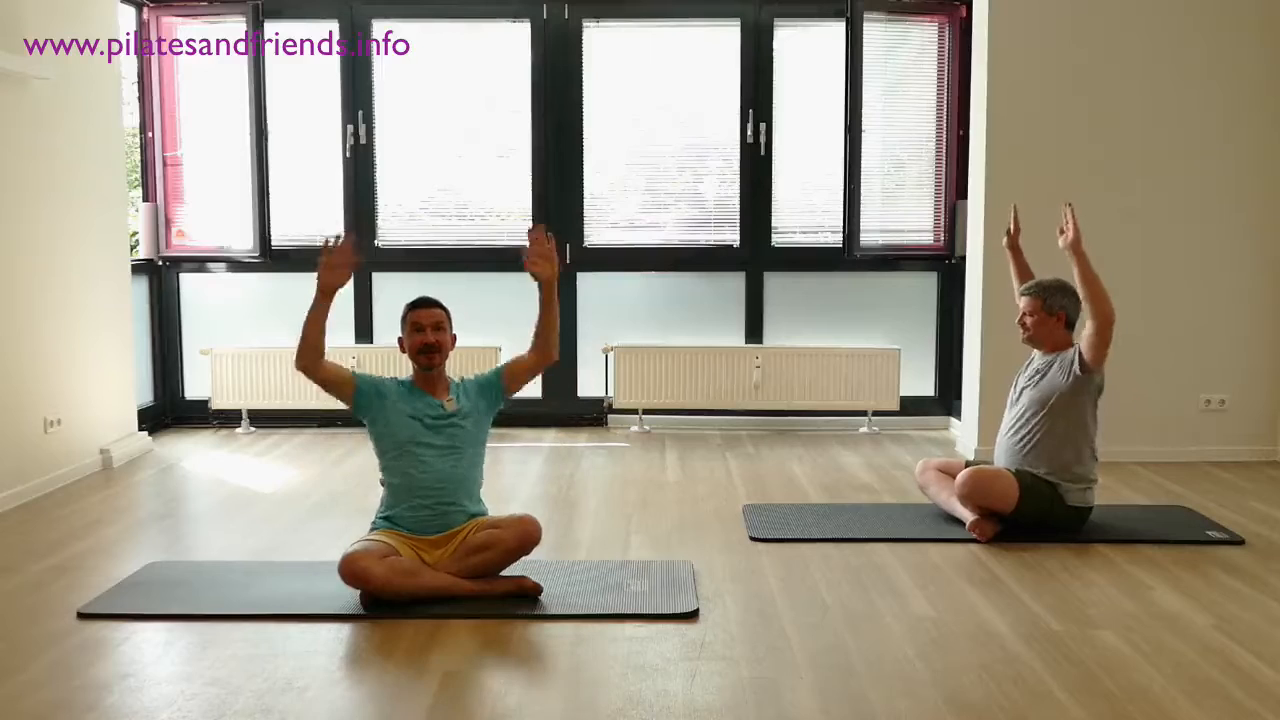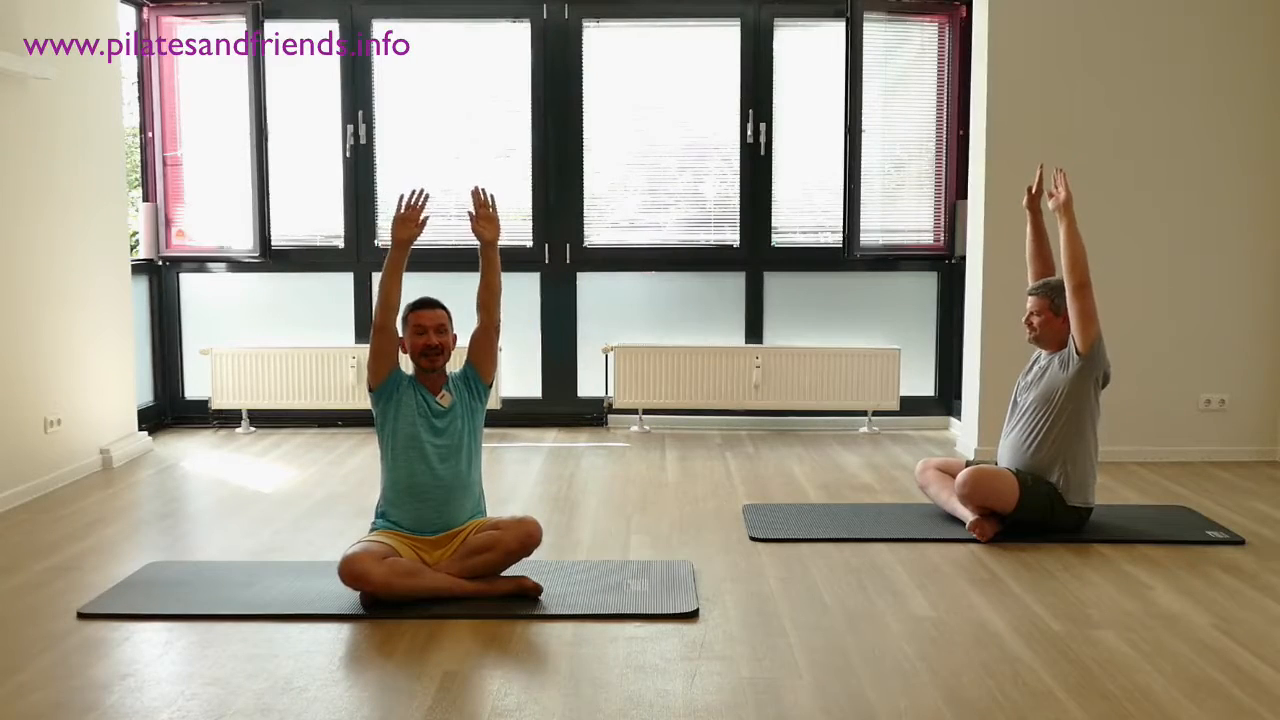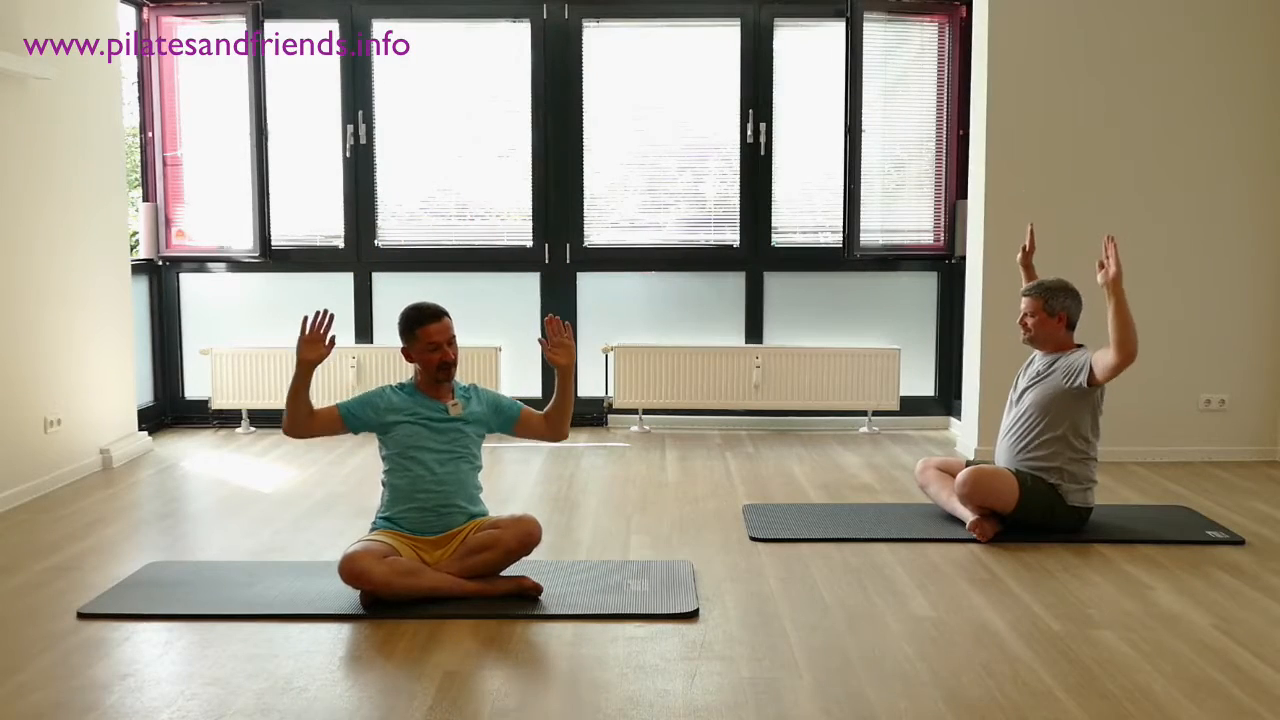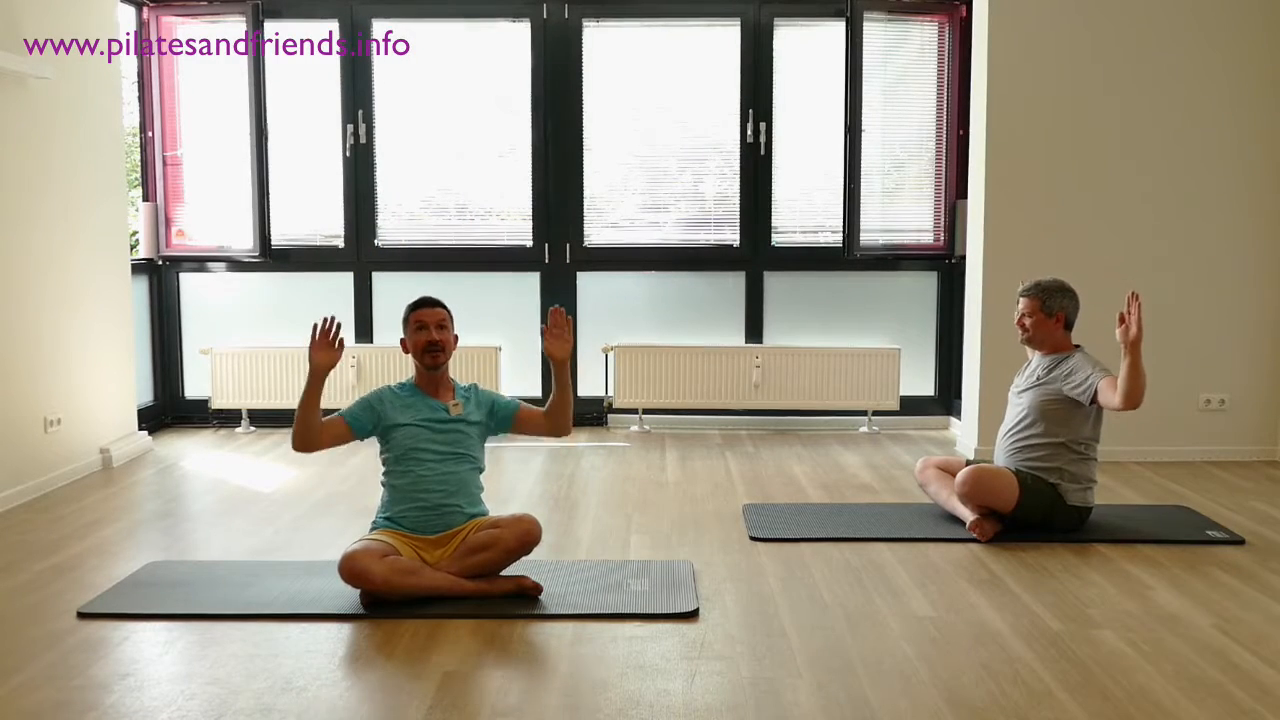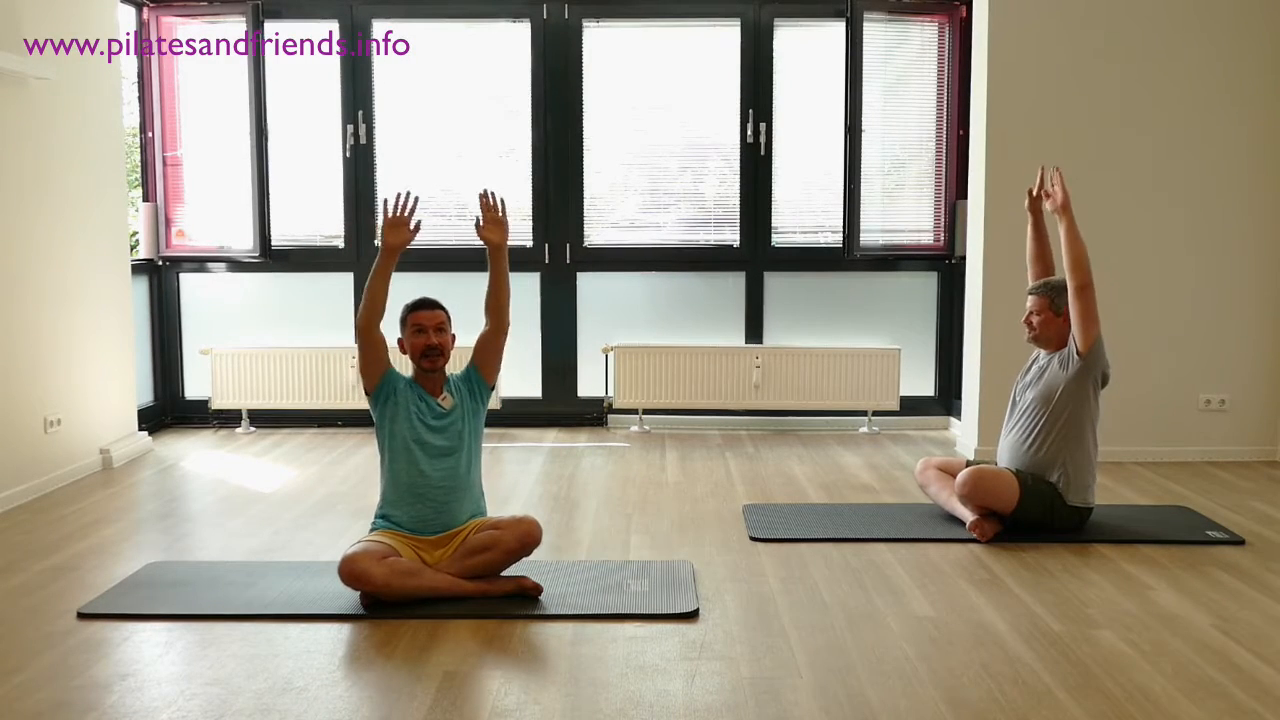
dt=1s
person 1, frame 1
left shoulder: (479, 393)
right shoulder: (381, 396)
left elbow: (543, 355)
right elbow: (309, 364)
left wrist: (547, 286)
right wrist: (325, 291)
left hip: (467, 533)
right hip: (398, 536)
left knee: (527, 530)
right knee: (354, 567)
left ankle: (402, 580)
right ankle: (492, 586)
person 1, frame 2
left shoulder: (470, 389)
right shoulder: (392, 392)
left elbow: (490, 322)
right elbow: (382, 322)
left wrist: (489, 246)
right wrist: (399, 247)
left hip: (466, 533)
right hip: (398, 537)
left knee: (527, 532)
right knee: (354, 568)
left ankle: (405, 583)
right ankle: (495, 587)
person 1, frame 3
left shoulder: (482, 402)
right shoulder: (383, 403)
left elbow: (555, 429)
right elbow: (297, 427)
left wrist: (564, 371)
right wrist: (305, 367)
left hip: (467, 533)
right hip: (399, 537)
left knee: (526, 529)
right knee: (354, 566)
left ankle: (401, 583)
right ankle: (490, 587)
person 1, frame 4
left shoulder: (481, 402)
right shoulder: (383, 403)
left elbow: (558, 425)
right elbow: (305, 443)
left wrist: (560, 365)
right wrist: (317, 374)
left hip: (468, 533)
right hip: (399, 537)
left knee: (526, 529)
right knee: (355, 565)
left ankle: (400, 583)
right ankle: (492, 586)
person 1, frame 5
left shoulder: (471, 391)
right shoulder: (389, 394)
left elbow: (498, 323)
right elbow: (366, 326)
left wrist: (497, 250)
right wrist: (389, 252)
left hip: (467, 533)
right hip: (398, 536)
left knee: (527, 531)
right knee: (354, 567)
left ankle: (405, 582)
right ankle: (493, 586)
person 2, frame 1
left shoulder: (1077, 364)
right shoulder: (1041, 355)
left elbow: (1103, 322)
right elbow: (1030, 299)
left wrist: (1076, 253)
right wrist: (1013, 250)
left hip: (1058, 500)
right hip: (1015, 479)
left knee: (970, 482)
right knee: (927, 469)
left ankle: (989, 516)
right ankle: (978, 516)
person 2, frame 2
left shoulder: (1082, 360)
right shoulder: (1045, 351)
left elbow: (1077, 286)
right elbow: (1041, 279)
left wrist: (1065, 214)
right wrist: (1033, 214)
left hip: (1059, 502)
right hip: (1017, 479)
left knee: (970, 481)
right knee: (928, 469)
left ankle: (990, 515)
right ankle: (980, 515)
person 2, frame 3
left shoulder: (1078, 367)
right shoulder: (1041, 354)
left elbow: (1123, 354)
right elbow: (1039, 303)
left wrist: (1113, 288)
right wrist: (1026, 266)
left hip: (1059, 500)
right hip: (1015, 479)
left knee: (969, 481)
right knee: (927, 468)
left ankle: (988, 516)
right ankle: (979, 516)
person 2, frame 4
left shoulder: (1079, 369)
right shoulder: (1039, 359)
left elbow: (1127, 400)
left wrist: (1131, 348)
left hip: (1058, 499)
right hip: (1015, 478)
left knee: (970, 481)
right knee: (927, 467)
left ankle: (990, 517)
right ankle: (977, 517)
person 2, frame 5
left shoulder: (1081, 362)
right shoulder: (1045, 351)
left elbow: (1081, 286)
right elbow: (1041, 279)
left wrist: (1064, 214)
right wrist: (1035, 216)
left hip: (1058, 501)
right hip: (1017, 480)
left knee: (970, 482)
right knee: (928, 468)
left ankle: (993, 514)
right ankle: (980, 516)
